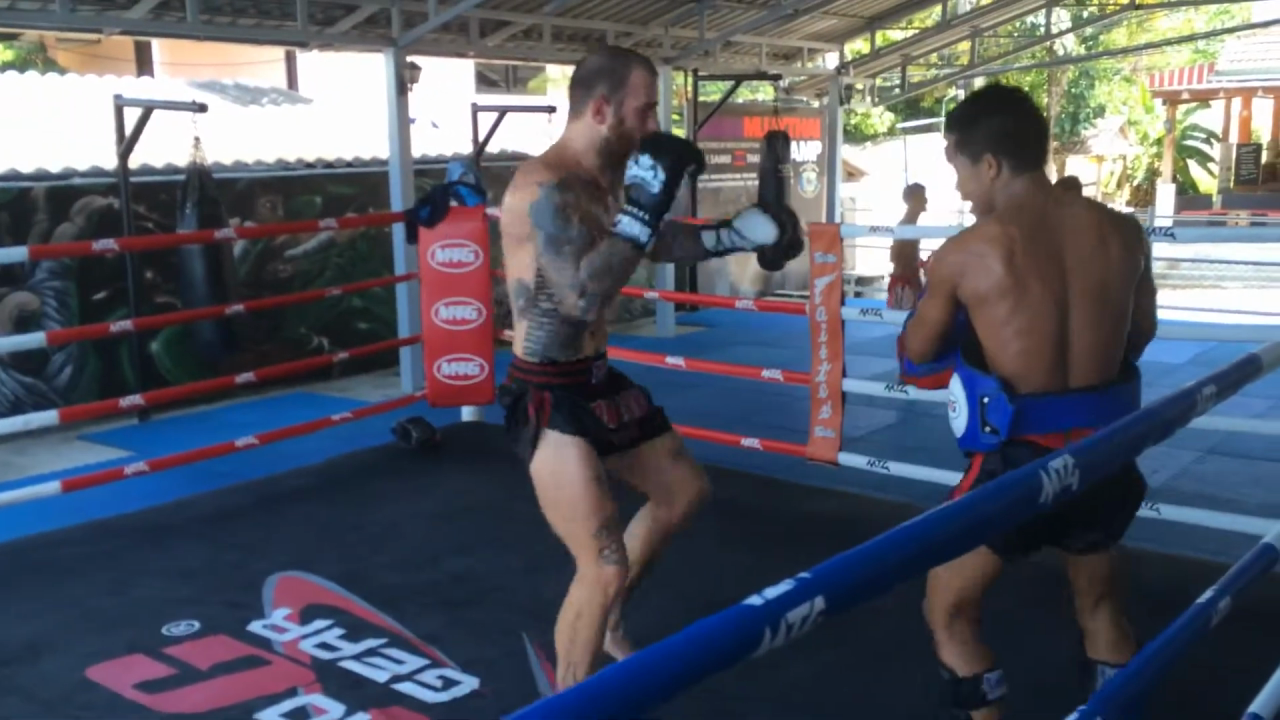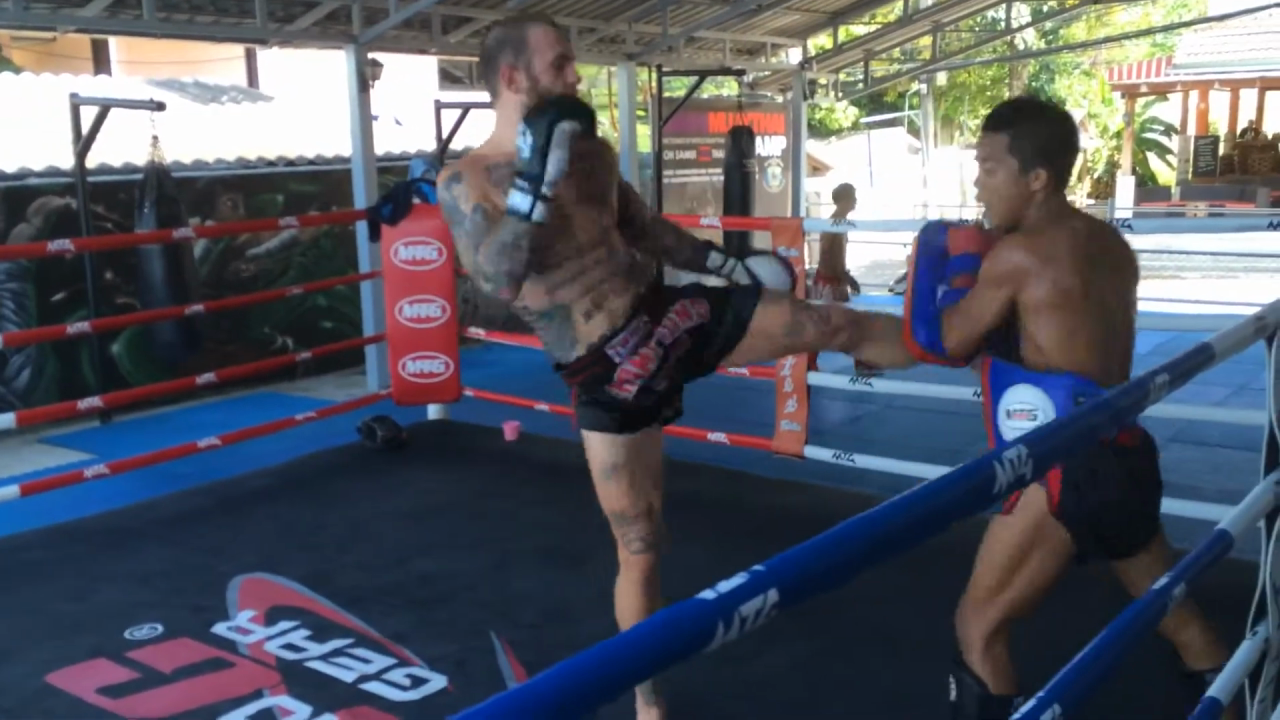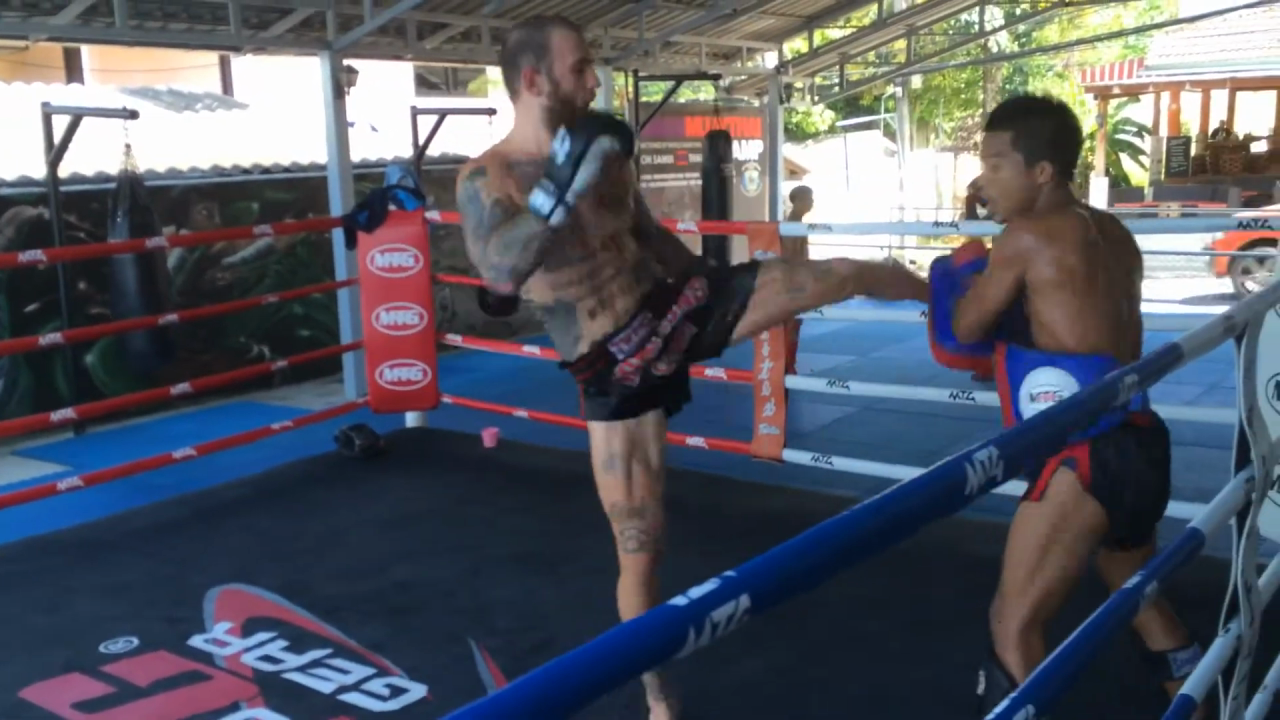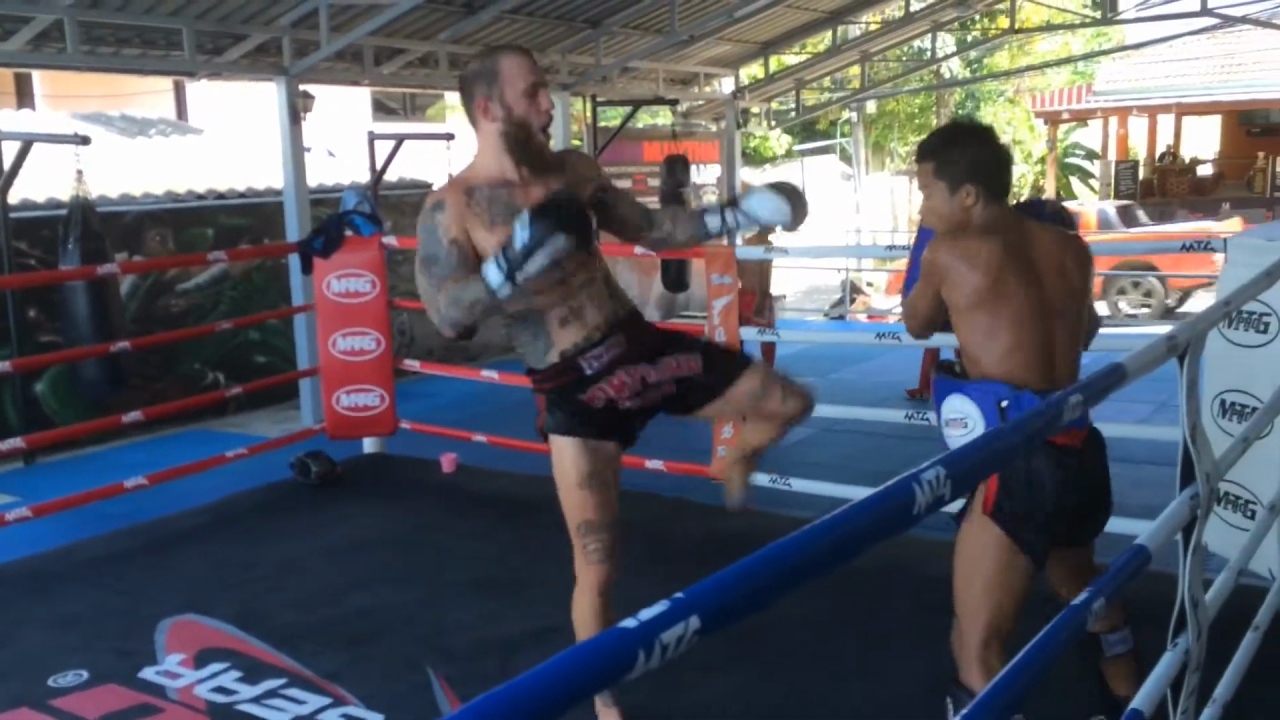
dt=0.5s
person 1, frame 1
left shoulder: (605, 176)
right shoulder: (544, 187)
left elbow: (663, 244)
right elbow: (582, 294)
left wrist: (743, 231)
right wrist: (642, 209)
left hip: (596, 382)
right hip: (548, 398)
left knee: (685, 491)
right knee: (599, 561)
left ankle: (607, 624)
person 1, frame 2
left shoulder: (590, 152)
right shoulder: (464, 182)
right elbow: (499, 277)
left wrist: (734, 264)
right wrist: (533, 176)
left hip: (668, 320)
right hip: (607, 377)
left knee: (837, 324)
right knee: (641, 556)
person 1, frame 3
left shoulder: (607, 156)
right shoulder: (481, 182)
right elbow: (500, 275)
left wrist: (720, 281)
right wrist: (564, 183)
left hip: (668, 311)
right hip: (608, 372)
left knee: (827, 277)
right knee: (640, 556)
person 1, frame 4
left shoulder: (575, 170)
right shoulder: (448, 208)
left elbow: (654, 230)
right elbow: (449, 316)
left wrist: (738, 214)
right wrist: (517, 256)
left hip: (641, 347)
right hip: (573, 394)
left knee: (789, 402)
right knee: (599, 570)
left ankle: (740, 459)
person 2, frame 1
left shoulder: (964, 254)
right shoulder: (1122, 233)
left elbow: (917, 355)
right elbow: (1140, 334)
left hip: (1016, 466)
left knee: (948, 617)
right knee: (1100, 605)
person 2, frame 2
left shoulder: (1019, 255)
right shoulder: (1112, 244)
left elbow: (952, 341)
left wrist: (953, 272)
left hip: (1066, 468)
right hip: (1125, 455)
left knee: (978, 630)
right knee: (1169, 604)
person 2, frame 3
left shoulder: (1028, 238)
right shoulder: (1114, 234)
left elbow: (964, 328)
left wrist: (964, 277)
left hip: (1089, 453)
right hip: (1136, 443)
left knee: (1014, 624)
right knee: (1140, 597)
person 2, frame 4
left shoulder: (950, 254)
right shoulder: (1067, 248)
left elbow: (918, 325)
left hip: (1016, 466)
right hip: (1075, 453)
left knee: (976, 644)
right knee: (1078, 580)
